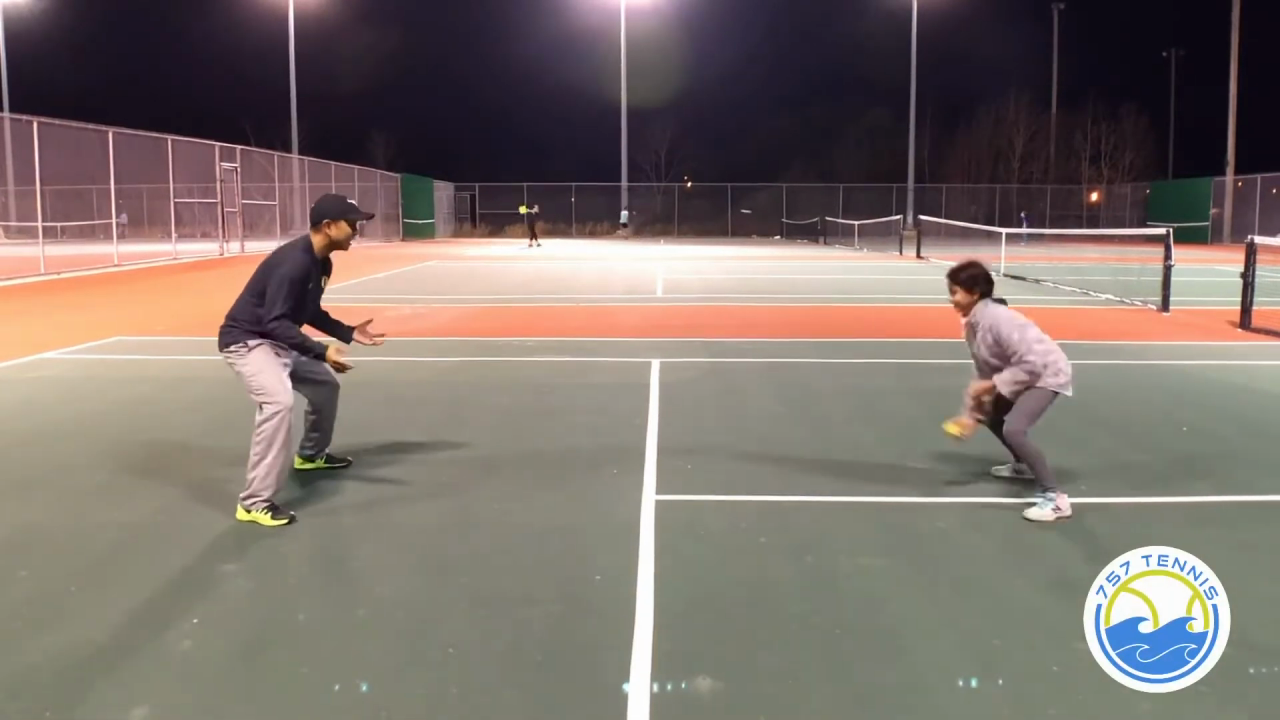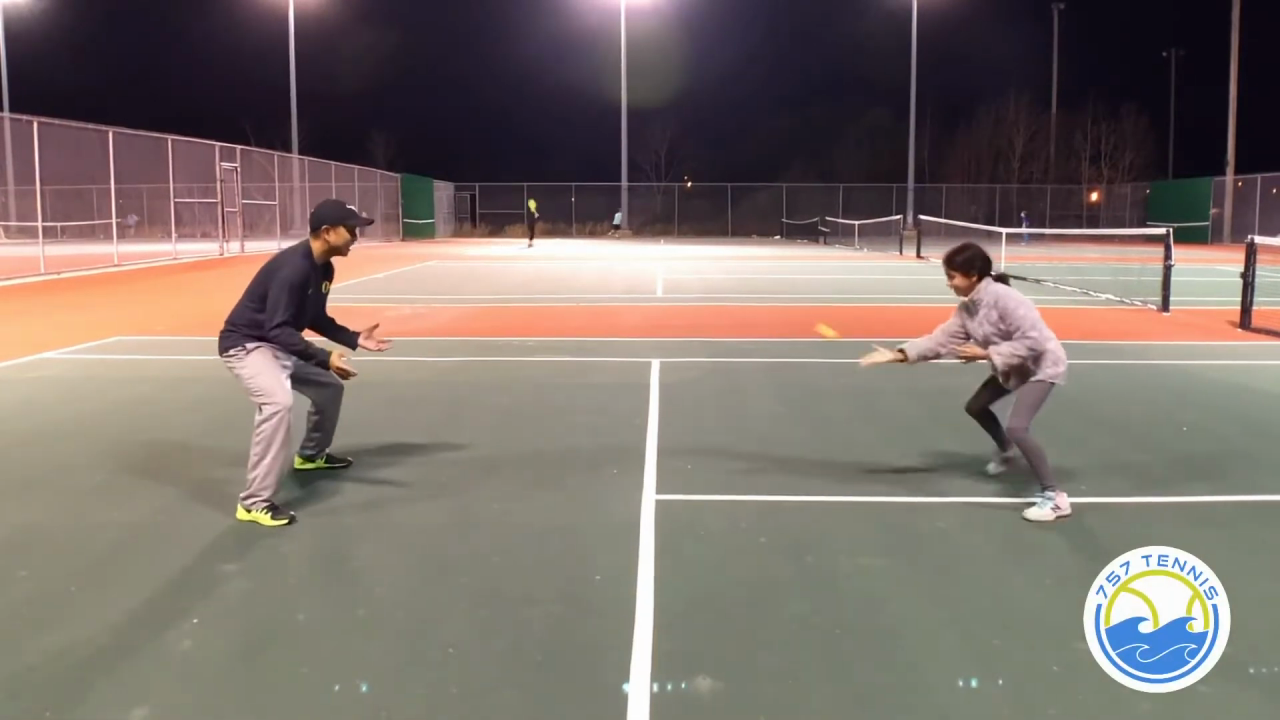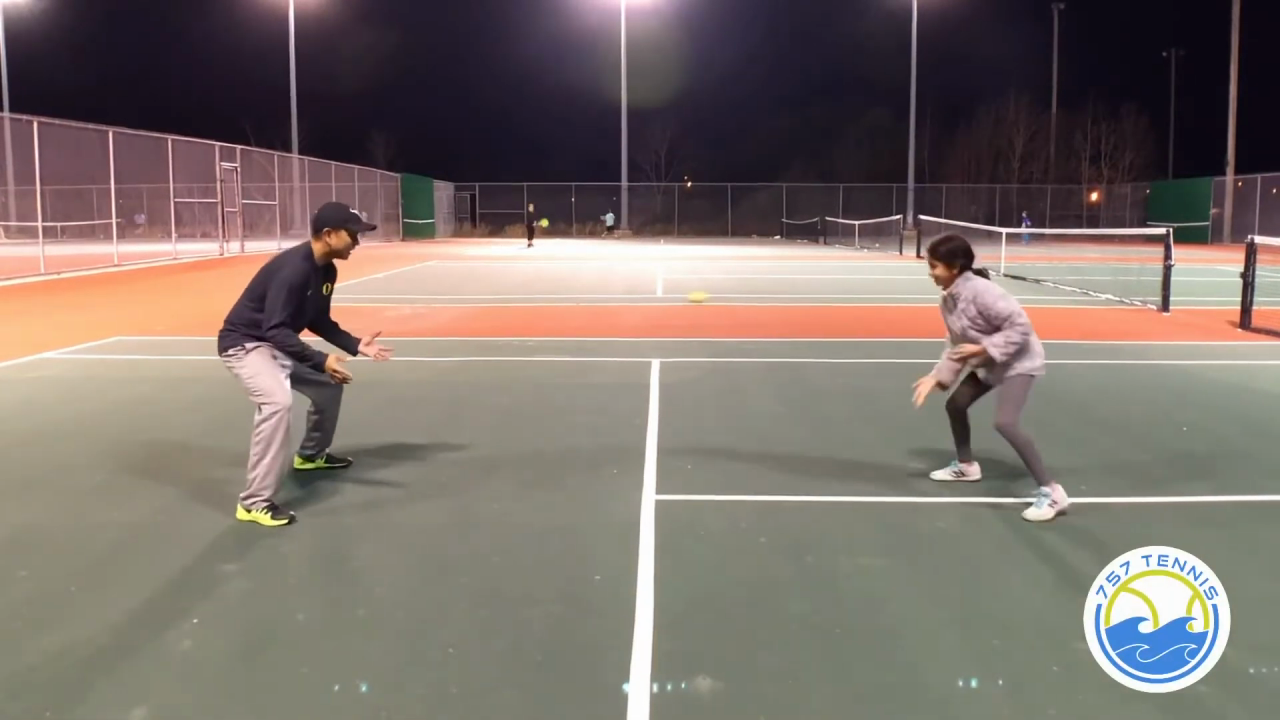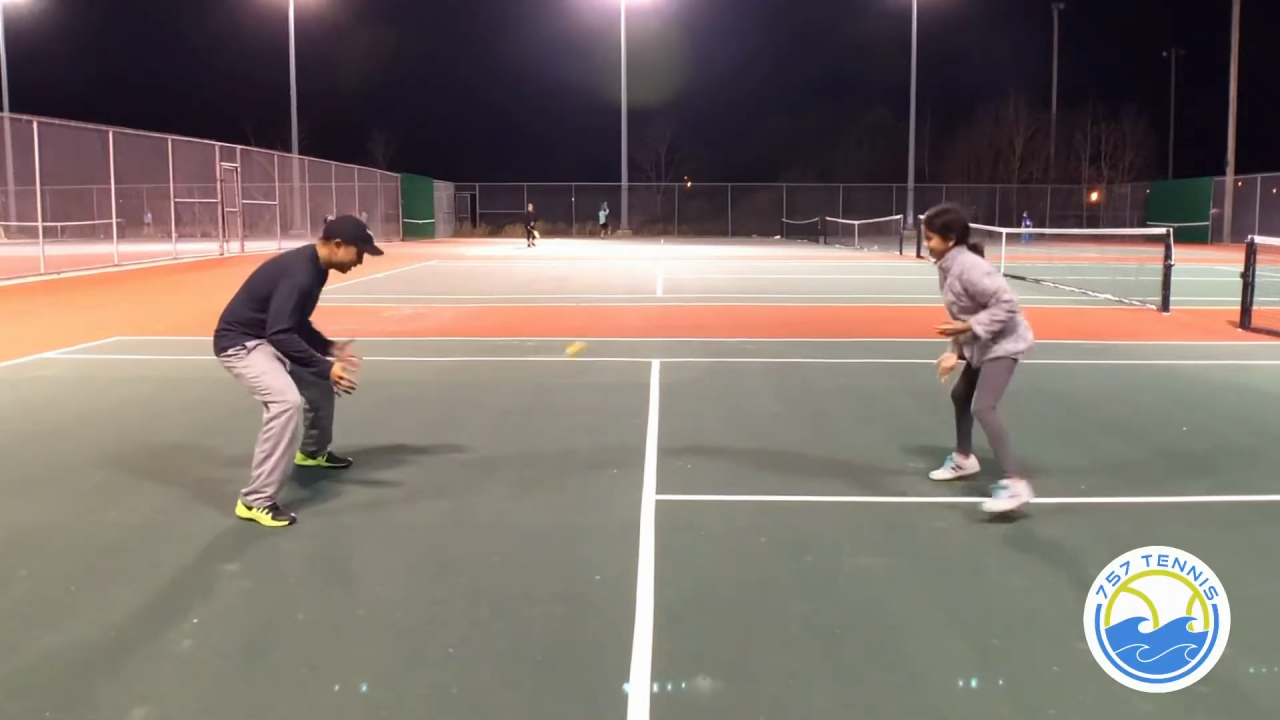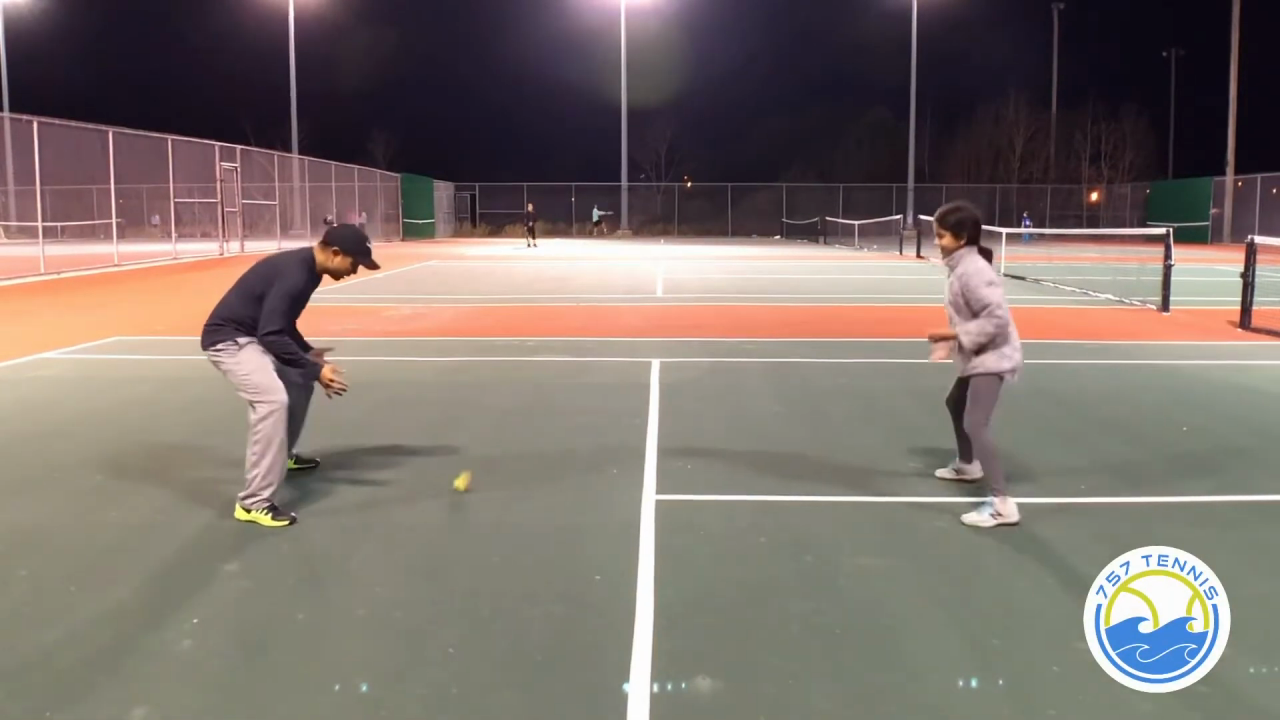
dt=0.2s
person 1, frame 1
left shoulder: (322, 263)
right shoulder: (294, 262)
left elbow: (309, 312)
right elbow: (276, 322)
left wrist: (349, 333)
right wrist: (321, 351)
left hip: (278, 341)
right hip: (246, 340)
left knee: (326, 385)
right knee: (279, 402)
left ankle: (311, 454)
right ankle: (255, 502)
person 1, frame 2
left shoulder: (324, 268)
right shoulder: (293, 268)
left elbow: (314, 318)
right elbow: (277, 328)
left wrist: (354, 338)
right wrist: (325, 358)
left hip: (280, 344)
right hip: (246, 343)
left knee: (330, 385)
right knee: (278, 402)
left ankle: (312, 454)
right ankle: (255, 502)
person 1, frame 3
left shoulder: (327, 270)
right shoulder: (294, 269)
left elbow: (318, 320)
right elbow: (275, 329)
left wrist: (355, 345)
right wrist: (321, 361)
left hip: (279, 343)
right hip: (244, 343)
left knee: (330, 384)
right knee: (278, 402)
left ankle: (312, 454)
right ankle: (255, 503)
person 1, frame 4
left shoulder: (315, 267)
right shoulder: (300, 273)
right elbow: (280, 334)
left wrist: (326, 348)
right wrist: (325, 367)
left hip: (260, 339)
right hip: (239, 342)
left knee: (318, 382)
right knee: (285, 402)
left ankle: (313, 451)
right ankle: (256, 501)
person 1, frame 5
left shoulder: (311, 271)
right shoulder: (294, 274)
right elbow: (272, 334)
left wrist: (307, 354)
right wrist: (315, 369)
left hip: (253, 336)
right hip: (228, 338)
left knee: (298, 383)
right knee: (272, 403)
left ankle: (280, 455)
right ankle: (256, 502)
person 2, frame 1
left shoulder: (994, 320)
right shoulder: (973, 325)
left elbow: (1031, 361)
right elbow: (986, 372)
left wrist: (993, 384)
right wrist: (972, 411)
left hip: (1048, 376)
right hip: (1026, 376)
left knee: (1012, 432)
right knee: (993, 418)
left ankle: (1056, 497)
right ankle: (1023, 465)
person 2, frame 2
left shoulder: (1004, 299)
right shoulder: (968, 308)
left elbow: (1033, 341)
right elbow: (941, 340)
left wrist: (985, 353)
right wrist: (898, 354)
left hip: (1041, 365)
right hip: (1008, 365)
left knee: (1016, 428)
right knee: (976, 406)
left ankle: (1055, 497)
right ankle: (1007, 452)
person 2, frame 3
left shoulder: (981, 292)
right shoulder: (948, 301)
left elbow: (1020, 328)
right elbow: (956, 348)
left wrist: (982, 349)
right wrist: (937, 377)
left hip: (1017, 361)
right hip: (987, 364)
left knee: (1005, 423)
right knee: (955, 404)
left ankle: (1051, 492)
right ankle: (966, 466)
person 2, frame 4
left shoulder: (970, 267)
right shoulder: (948, 269)
left elbow: (1007, 306)
left wrist: (967, 329)
right wrist: (956, 350)
left hip: (1004, 343)
right hip: (983, 344)
left knee: (982, 409)
right knee: (959, 397)
left ankle: (1014, 484)
right ankle: (963, 460)
person 2, frame 5
left shoulder: (973, 272)
right shoulder: (961, 267)
left elbow: (996, 320)
left wrist: (958, 337)
right wrist: (952, 342)
left hip: (992, 357)
right hip: (976, 356)
left knee: (974, 425)
right knee: (955, 402)
left ankle: (1002, 503)
right ankle: (967, 465)
